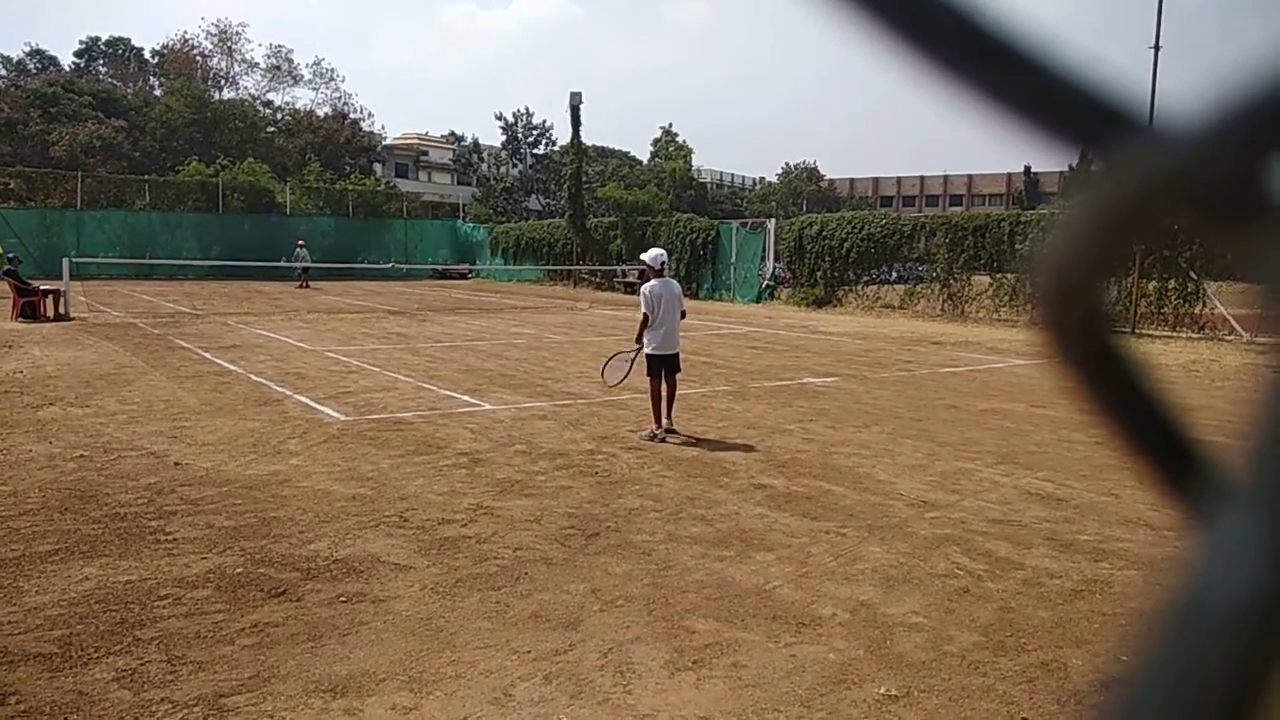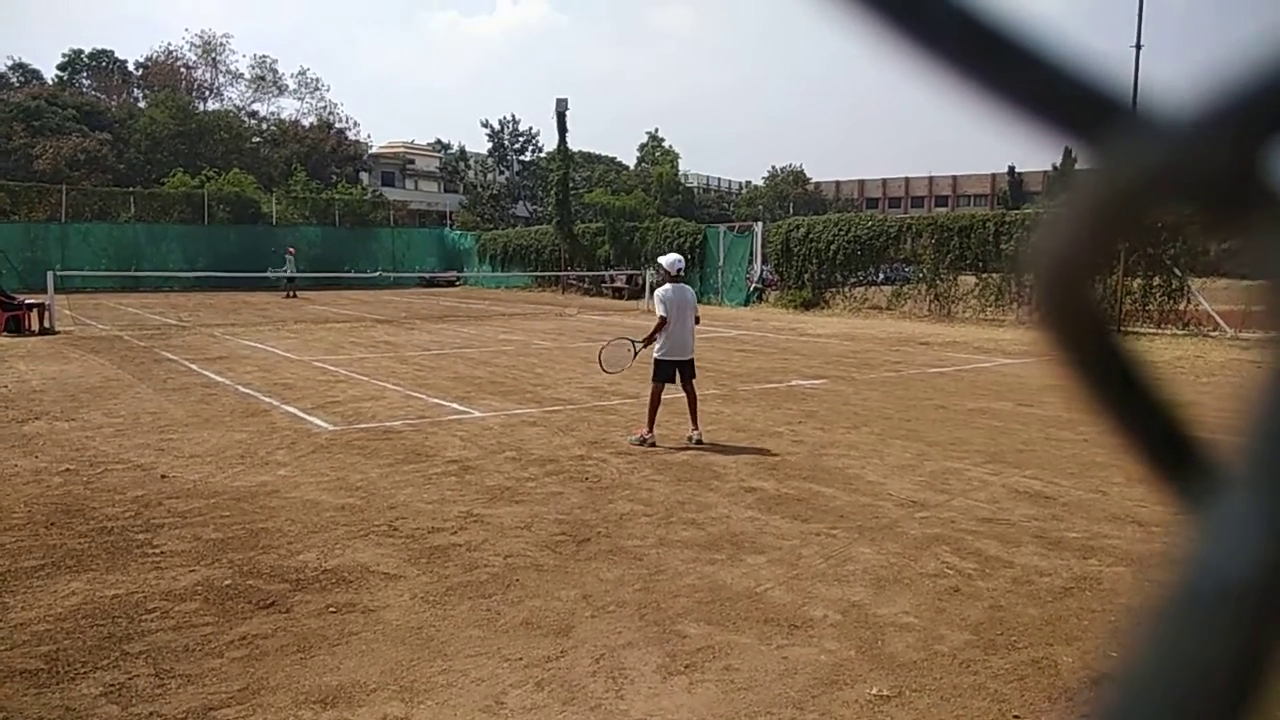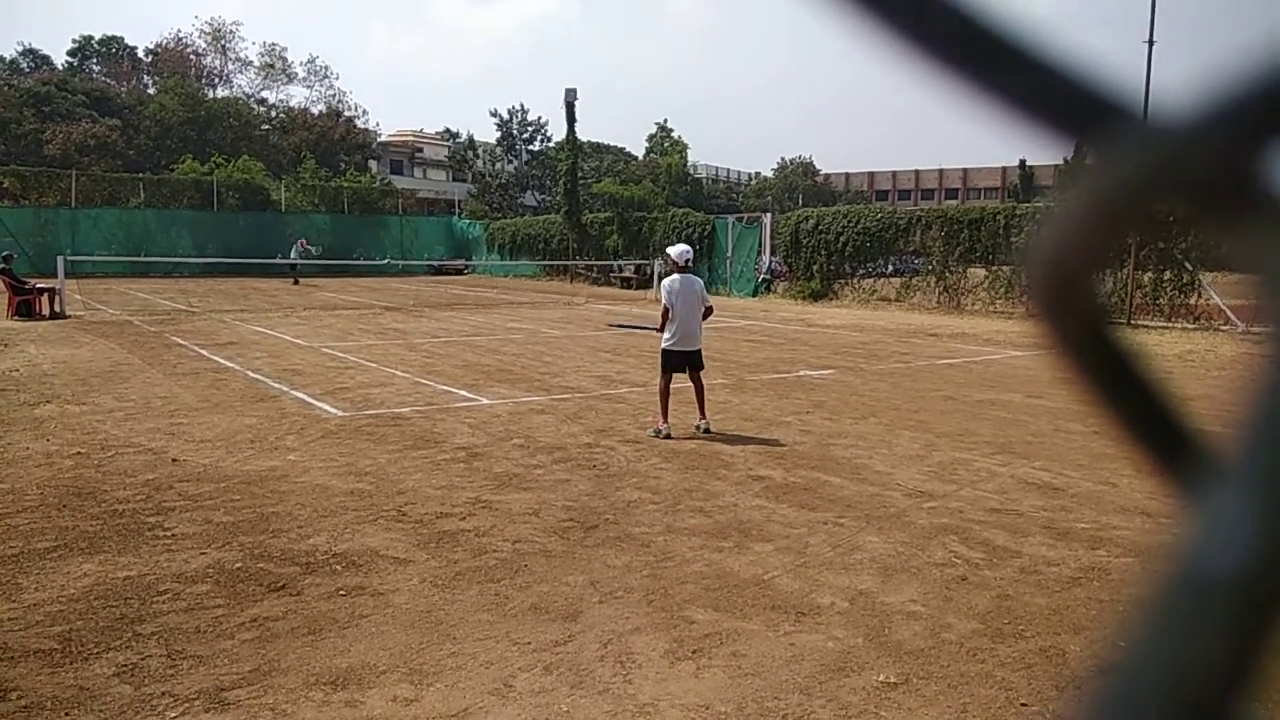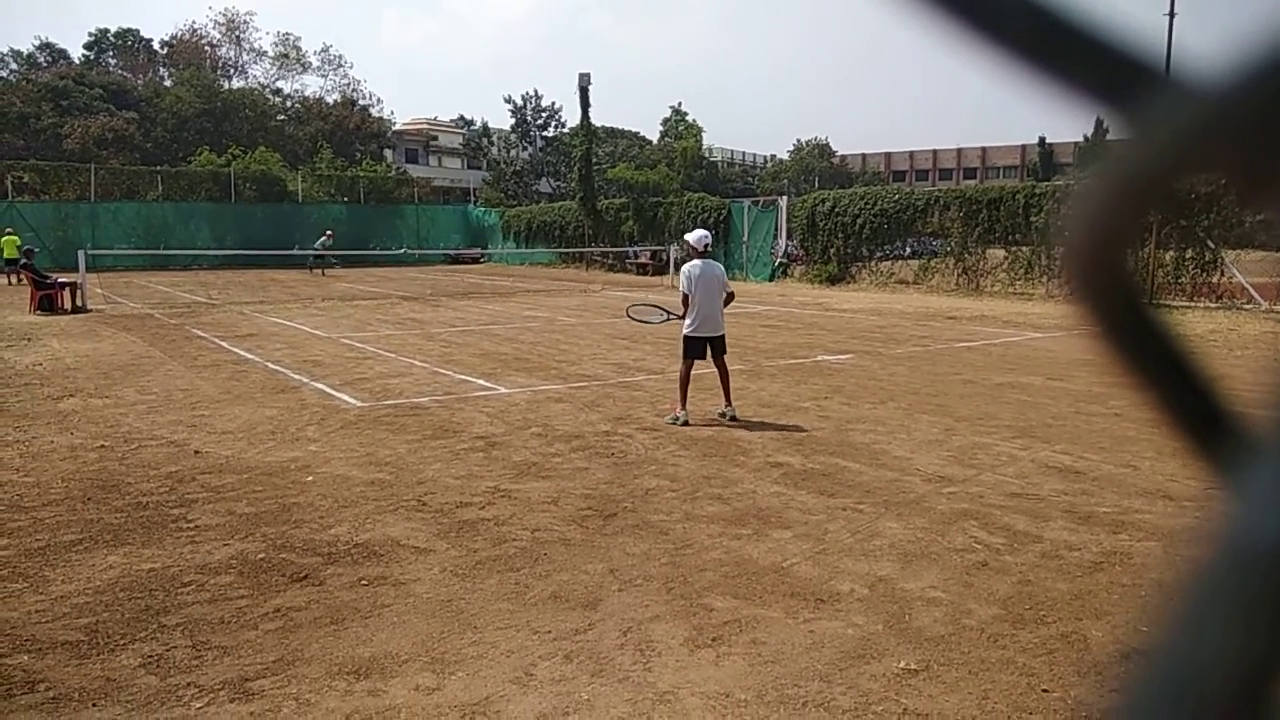
dt=0.7s
person 1, frame 1
left shoulder: (647, 289)
right shoulder: (675, 285)
left elbow: (646, 318)
right elbow: (682, 314)
left wrist: (639, 336)
left hip: (655, 343)
right hip: (673, 342)
left knee: (655, 383)
right knee: (671, 379)
left ankle: (657, 428)
right ankle: (668, 421)
person 1, frame 2
left shoulder: (661, 292)
right shoulder: (689, 291)
left elbow: (662, 320)
right elbow: (696, 319)
left wrist: (650, 337)
left hip: (666, 349)
right hip: (686, 349)
left knee: (657, 388)
right knee: (688, 386)
left ankle: (648, 433)
right ankle: (695, 431)
person 1, frame 3
left shoulder: (668, 283)
right shoulder: (698, 282)
left elbow: (666, 310)
right elbow: (709, 309)
left wrist: (662, 326)
left hip: (673, 339)
right hip: (694, 339)
left knee: (665, 378)
right knee: (696, 377)
left ankle: (664, 424)
right ankle: (703, 419)
person 1, frame 4
left shoulder: (688, 268)
right shoulder: (719, 268)
left elbow: (685, 298)
right elbow: (730, 295)
left wrist: (686, 312)
left hip: (695, 325)
right hip: (716, 324)
left knee: (686, 365)
right knee: (720, 362)
left ankle: (682, 411)
right ankle: (728, 407)
